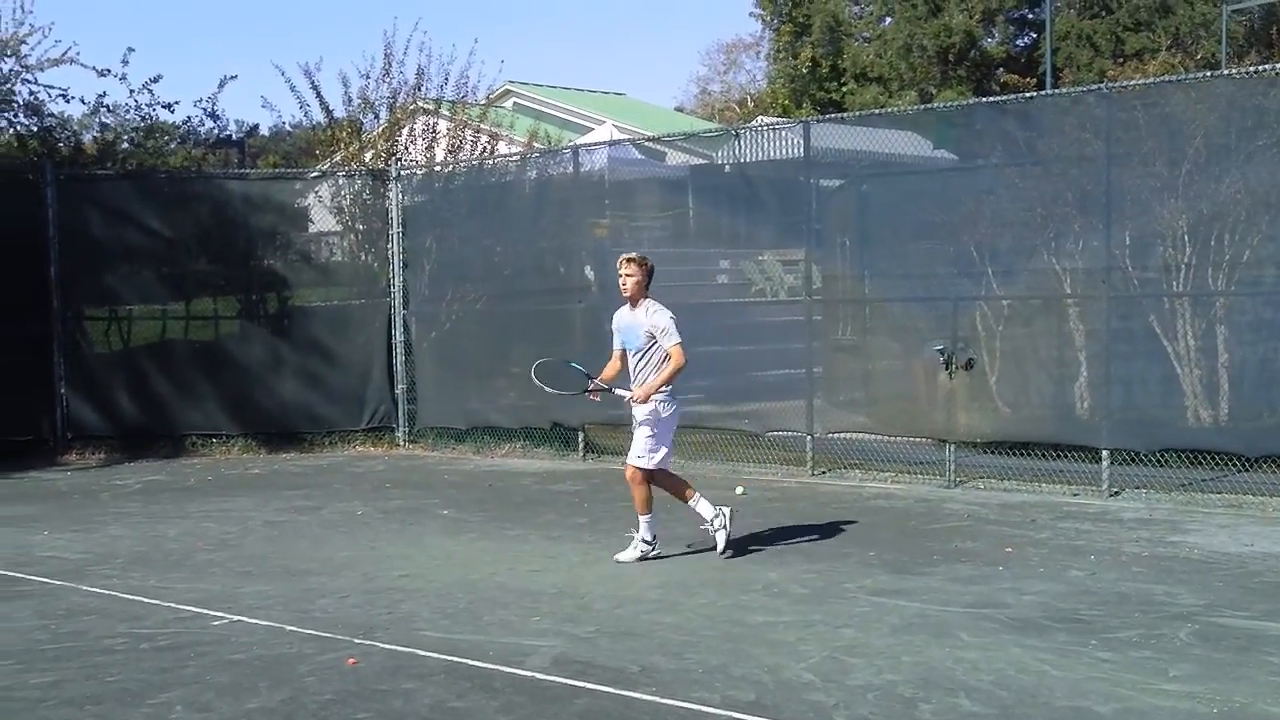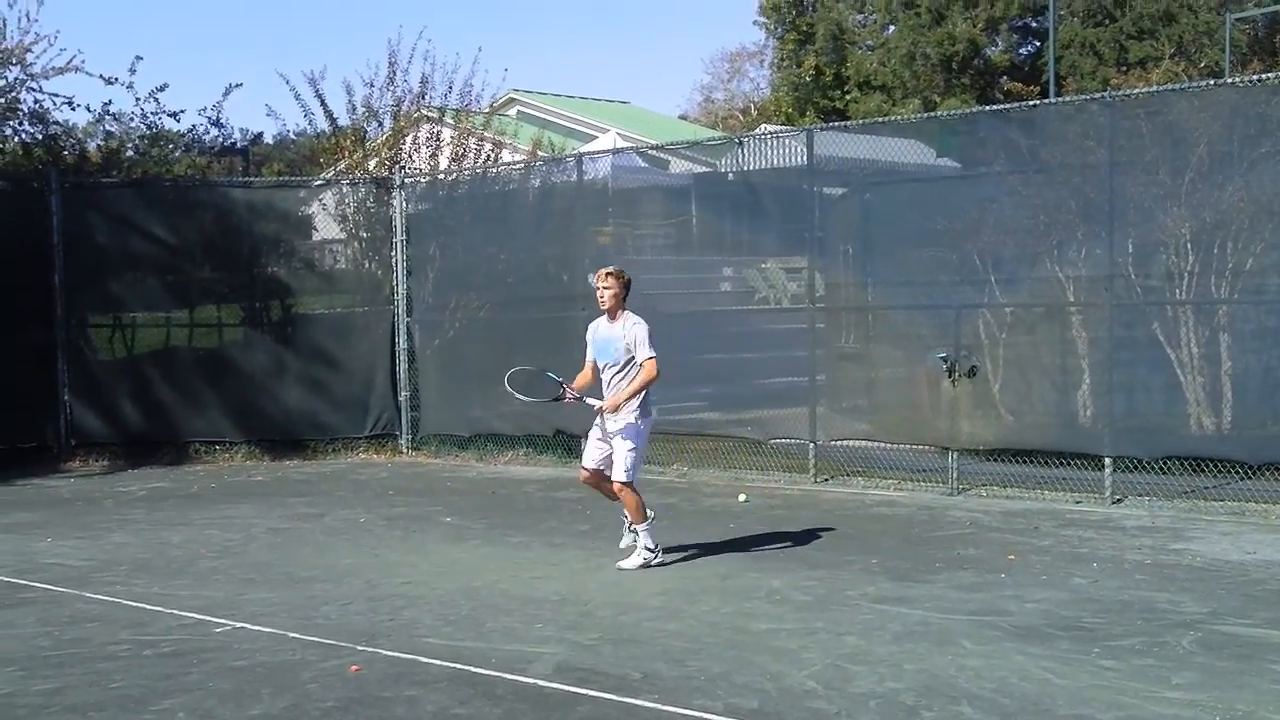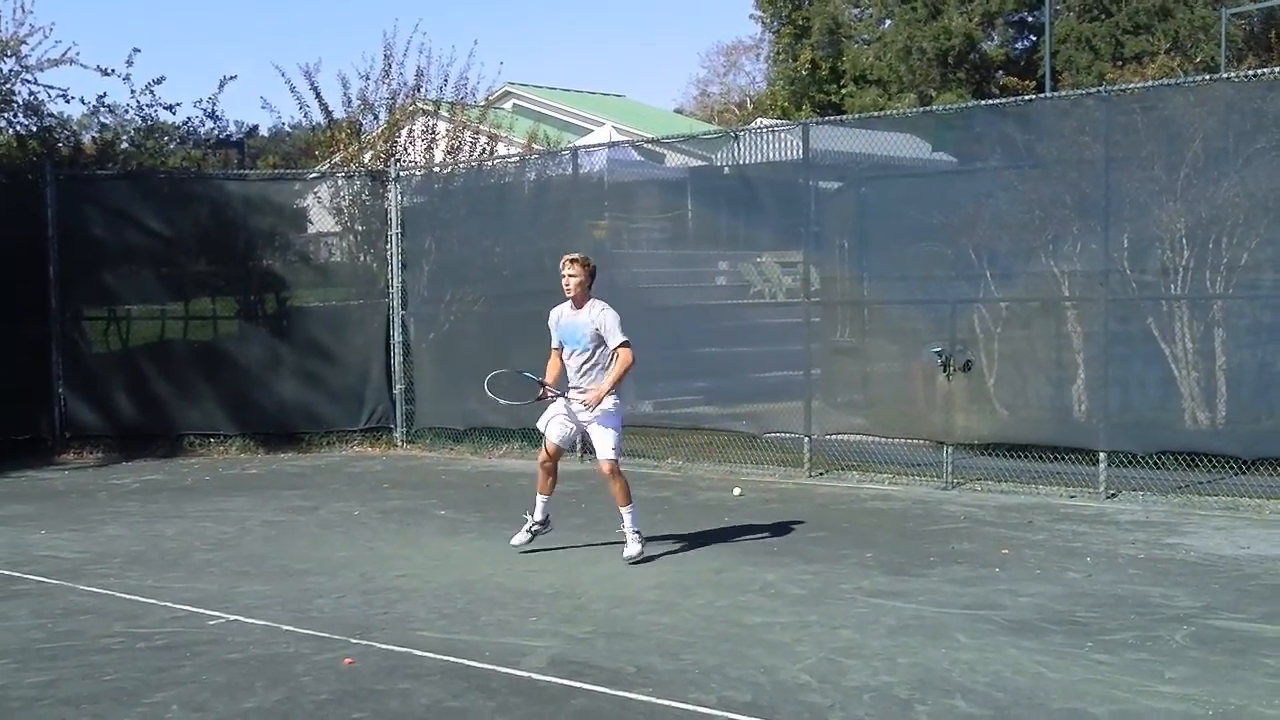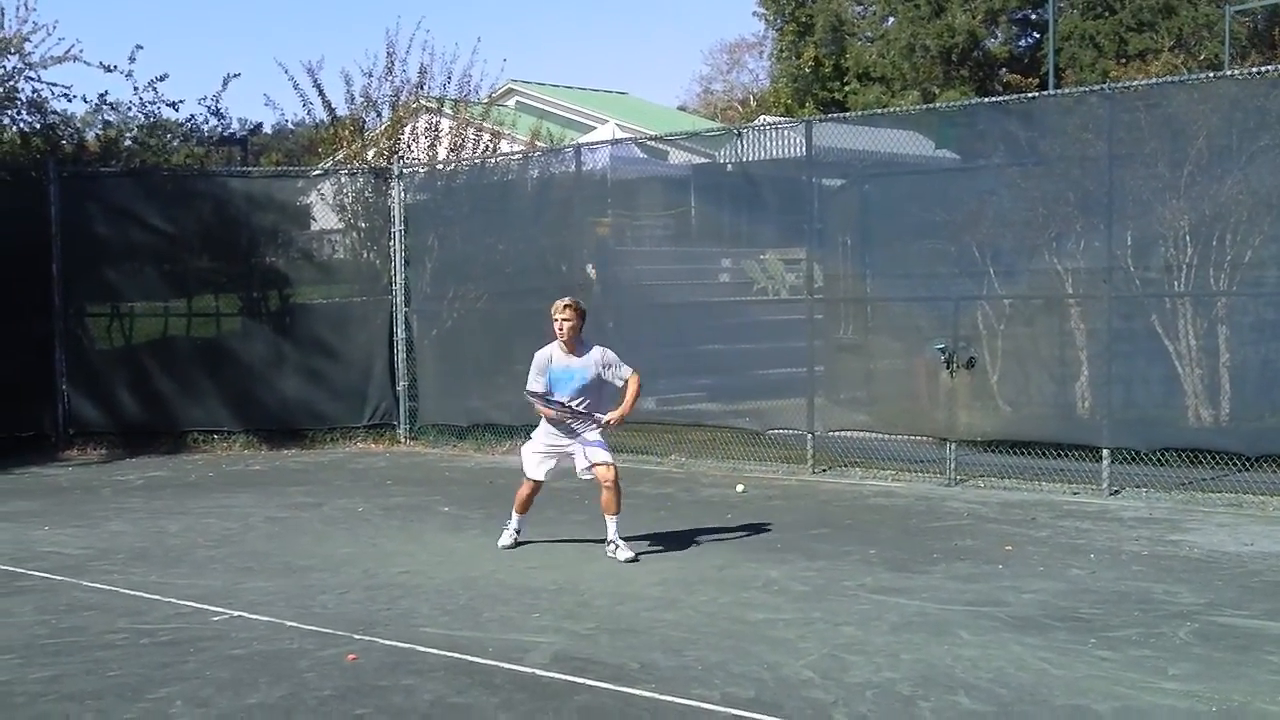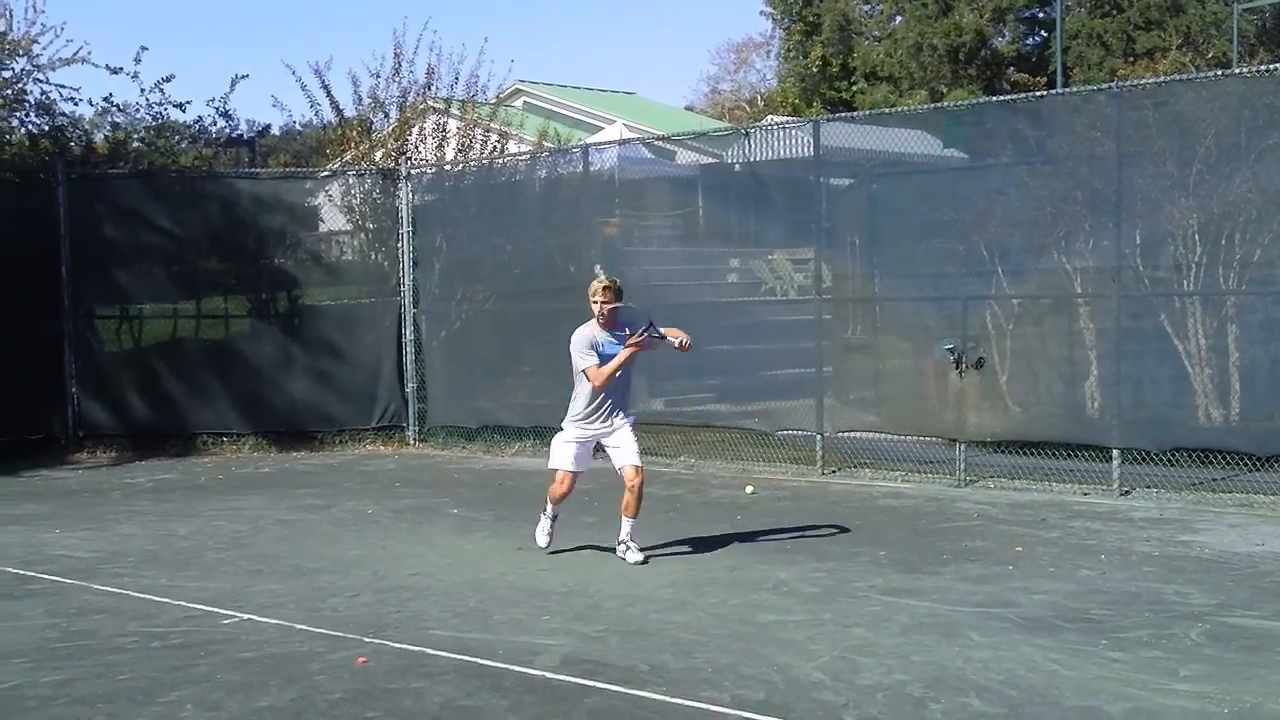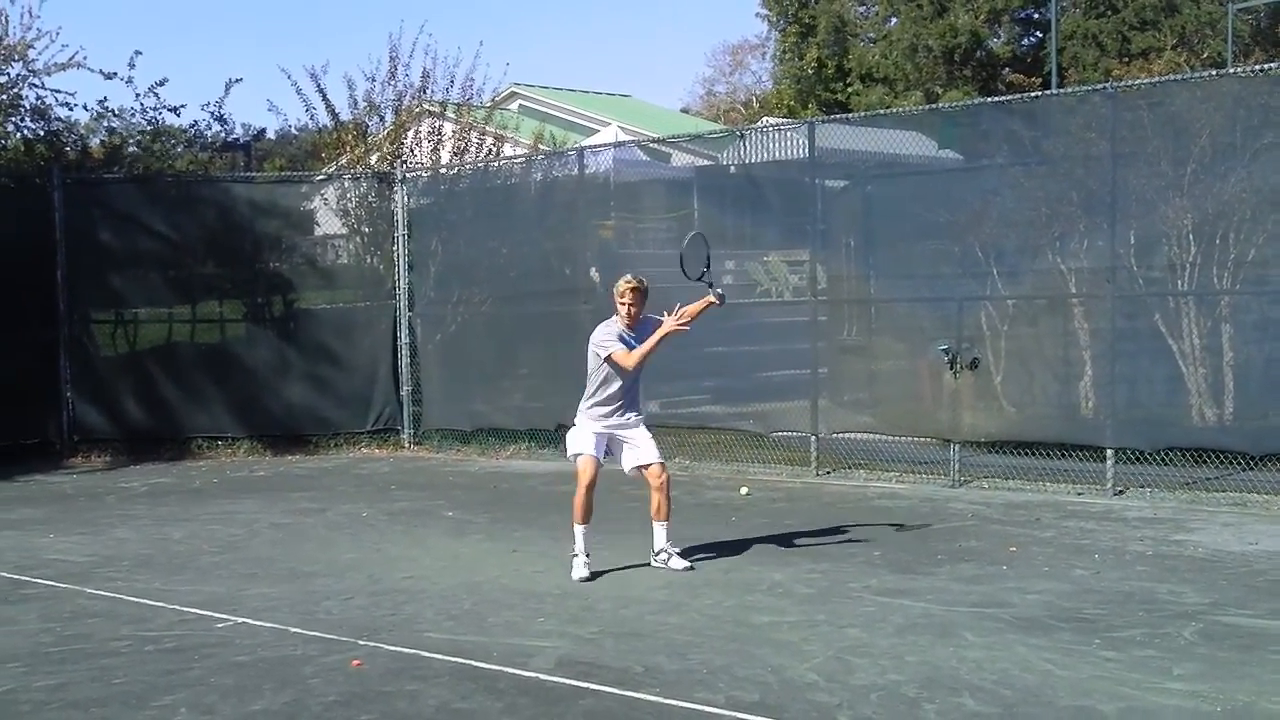
dt=0.2s
person 1, frame 1
left shoulder: (659, 315)
right shoulder: (620, 318)
left elbow: (679, 358)
right elbow: (617, 361)
left wrist: (649, 388)
right wrist: (600, 381)
left hip: (658, 406)
right hip: (642, 406)
left knee: (634, 473)
right knee: (656, 473)
left ankle: (646, 540)
right ankle: (714, 515)
person 1, frame 2
left shoulder: (636, 327)
right shoulder: (595, 328)
left elbow: (651, 371)
right elbow: (590, 371)
left wrist: (620, 399)
right wrist: (572, 389)
left hip: (631, 416)
right hip: (606, 414)
left knee: (621, 485)
right knee: (590, 475)
left ankle: (648, 548)
right ankle: (635, 515)
person 1, frame 3
left shoulder: (603, 315)
right shoulder: (557, 315)
left elbow: (626, 355)
left wrist: (602, 389)
right wrist: (548, 384)
left hip: (601, 403)
right hip: (570, 399)
left knee: (609, 467)
right knee: (547, 457)
left ankle: (631, 533)
right ankle: (539, 520)
person 1, frame 4
left shoulder: (599, 356)
right shoulder: (543, 357)
left elbow: (633, 380)
left wrist: (622, 411)
right wrist: (555, 414)
left hip: (587, 432)
right hip: (550, 433)
left knee: (609, 478)
right knee: (529, 489)
left ankle: (612, 540)
right ankle: (514, 527)
person 1, frame 5
right shoulder: (582, 337)
left elbow: (667, 333)
right elbow: (598, 380)
left wrist: (680, 337)
right wrist: (626, 353)
left hip: (617, 421)
right hip: (580, 423)
left knee: (634, 479)
right knee: (562, 489)
left ankle: (625, 539)
right ankle: (548, 515)
person 1, frame 6
left shoulder: (647, 325)
right shoulder: (605, 333)
left elbow: (680, 317)
right elbow: (629, 362)
left wrist: (709, 300)
right wrist: (663, 331)
left hip: (629, 419)
right hip: (592, 420)
left knee: (659, 477)
right knee: (587, 478)
left ankle: (661, 550)
right ankle: (580, 553)
